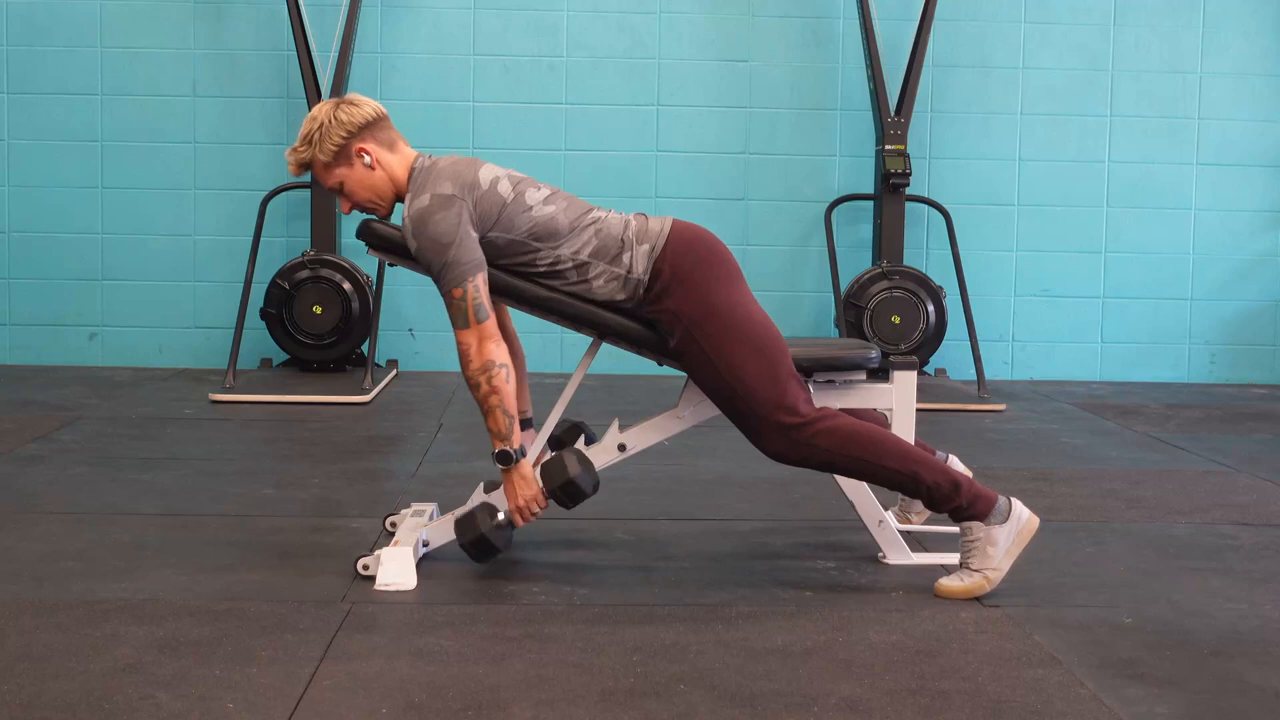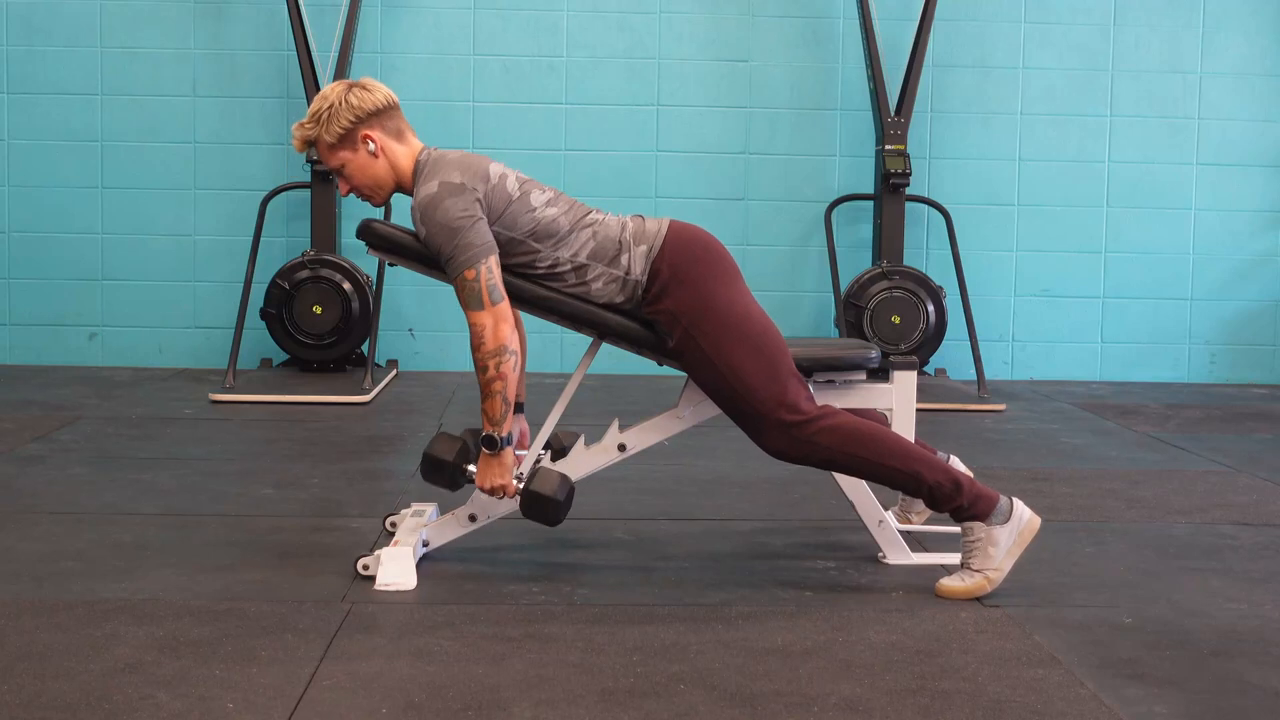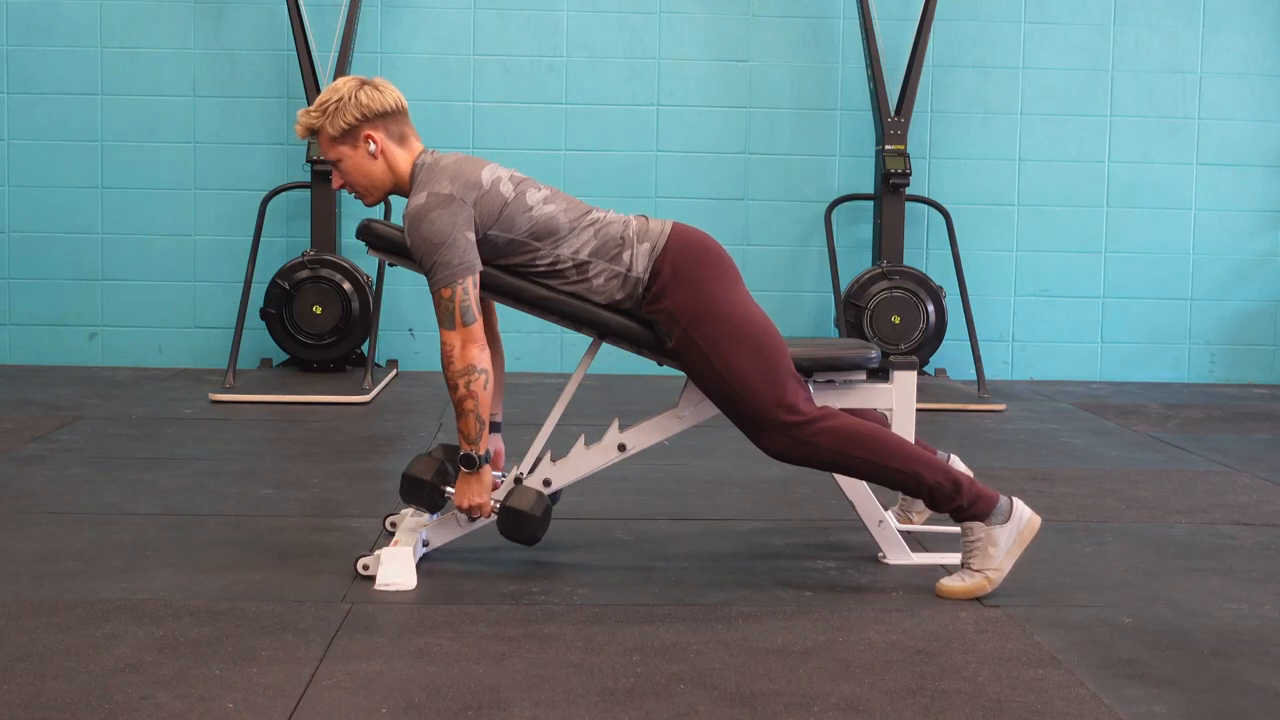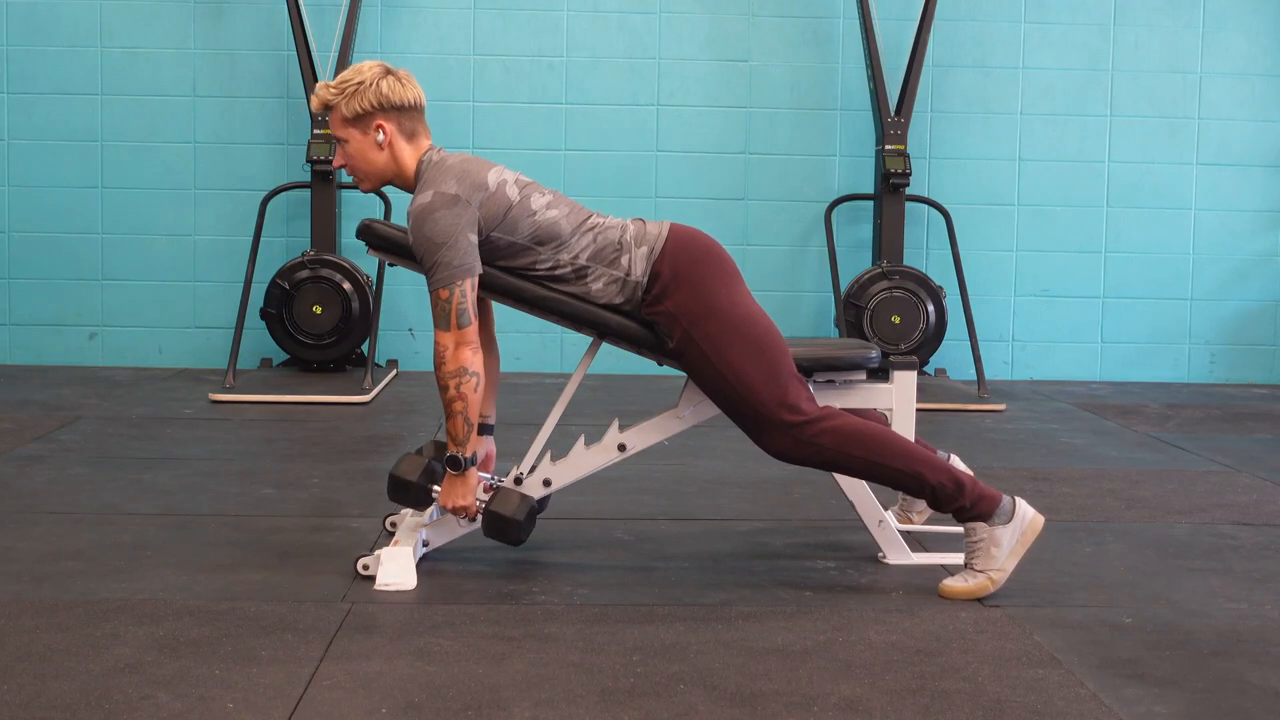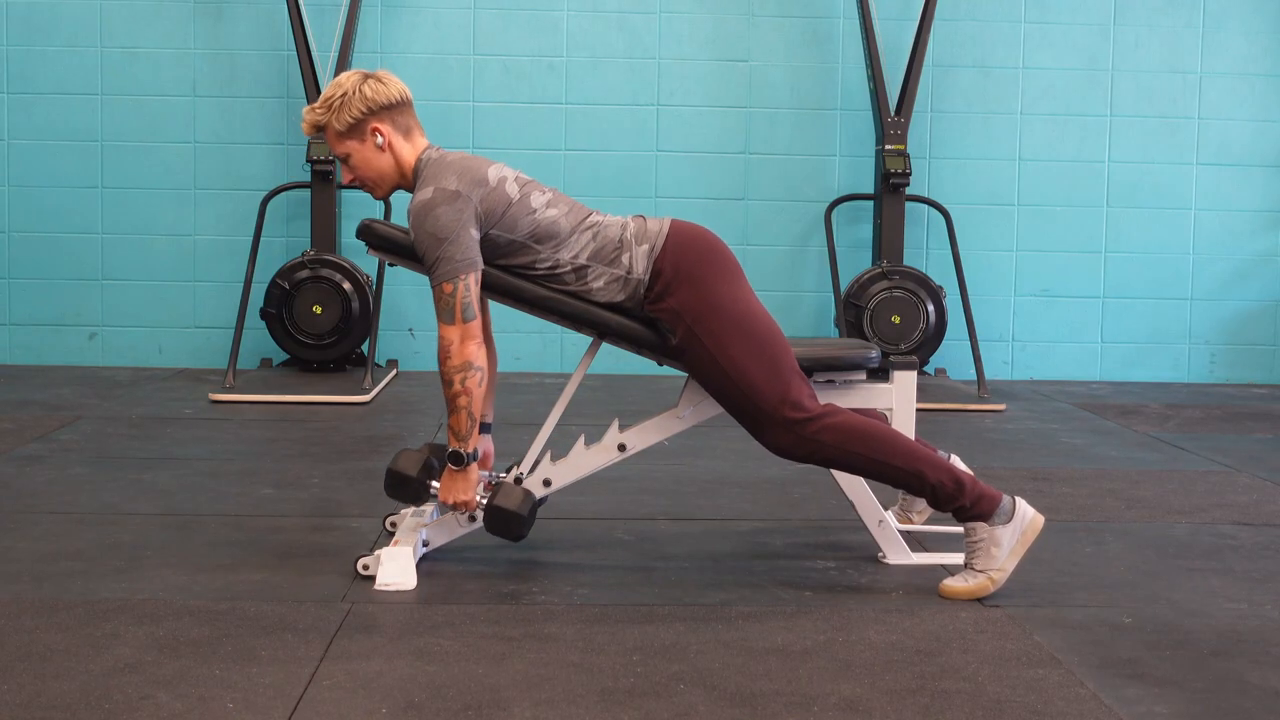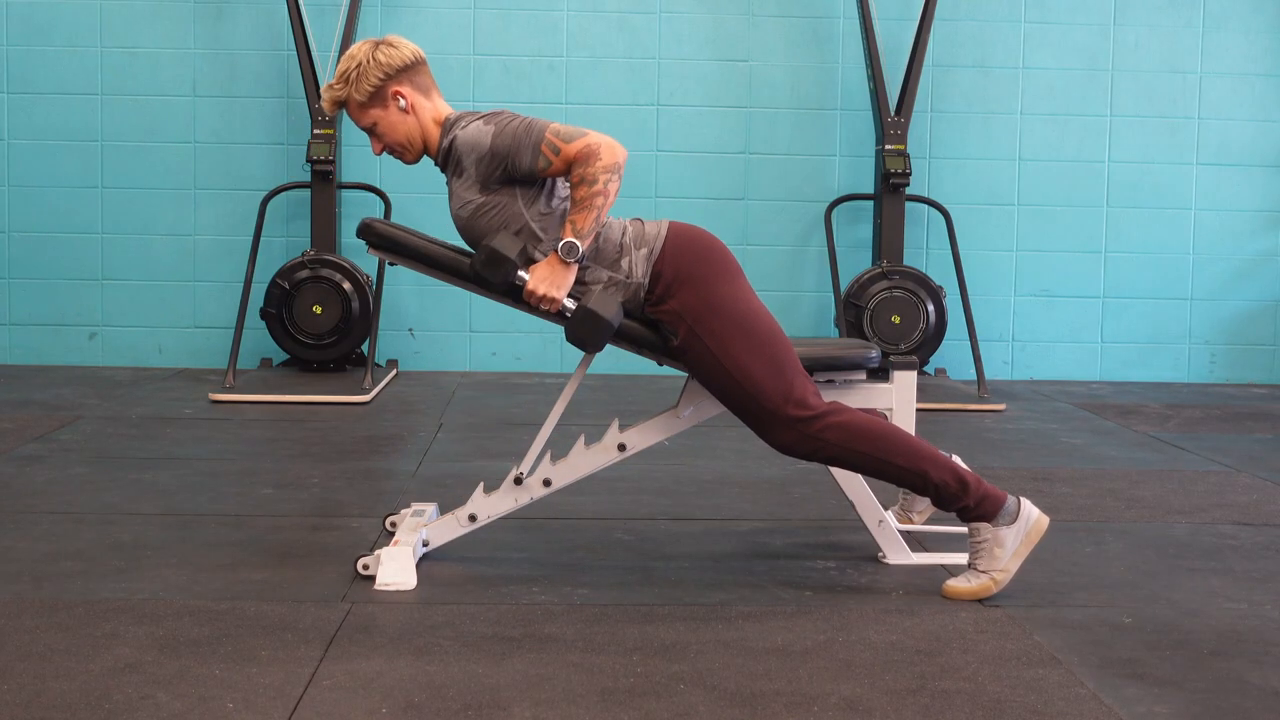
dt=0.7s
person 1, frame 1
left shoulder: (431, 210)
right shoulder: (444, 185)
left elbow: (480, 348)
right elbow: (496, 326)
left wrist: (512, 462)
right wrist: (523, 427)
left hip: (674, 273)
right hip: (668, 259)
left knee: (786, 423)
right knee: (778, 406)
left ankle: (987, 511)
right ankle: (927, 463)
person 1, frame 2
left shoulder: (440, 198)
right shoulder: (447, 178)
left elbow: (494, 330)
right elbow: (501, 313)
left wrist: (495, 446)
right wrist: (514, 413)
left hip: (673, 274)
right hip: (668, 261)
left knee: (788, 421)
right knee: (779, 405)
left ankle: (989, 511)
right ankle: (926, 462)
person 1, frame 3
left shoulder: (431, 208)
right shoulder: (447, 182)
left elbow: (465, 349)
right elbow: (482, 327)
left wrist: (473, 466)
right wrist: (492, 431)
left hip: (672, 276)
right hip: (668, 260)
left knee: (787, 422)
right knee: (780, 409)
left ankle: (990, 511)
right ankle: (926, 462)
person 1, frame 4
left shoulder: (435, 208)
right shoulder: (451, 179)
left elbow: (457, 350)
right elbow: (479, 328)
left wrist: (460, 465)
right wrist: (483, 433)
left hip: (673, 279)
right hip: (670, 264)
left knee: (789, 424)
right knee: (779, 411)
left ankle: (992, 511)
right ankle: (926, 462)
person 1, frame 5
left shoulder: (435, 202)
right shoulder: (450, 178)
left elbow: (461, 347)
right elbow: (477, 331)
left wrist: (461, 460)
right wrist: (480, 430)
left hip: (674, 273)
right hip: (669, 261)
left knee: (791, 418)
right knee: (783, 407)
left ankle: (992, 511)
right ankle: (927, 464)
person 1, frame 6
left shoulder: (480, 136)
right shoulder: (463, 156)
left elbow: (603, 153)
left wrist: (563, 260)
left hip: (673, 272)
right hip: (664, 273)
left knee: (796, 416)
right knee: (786, 407)
left ankle: (998, 512)
right ankle: (929, 471)
